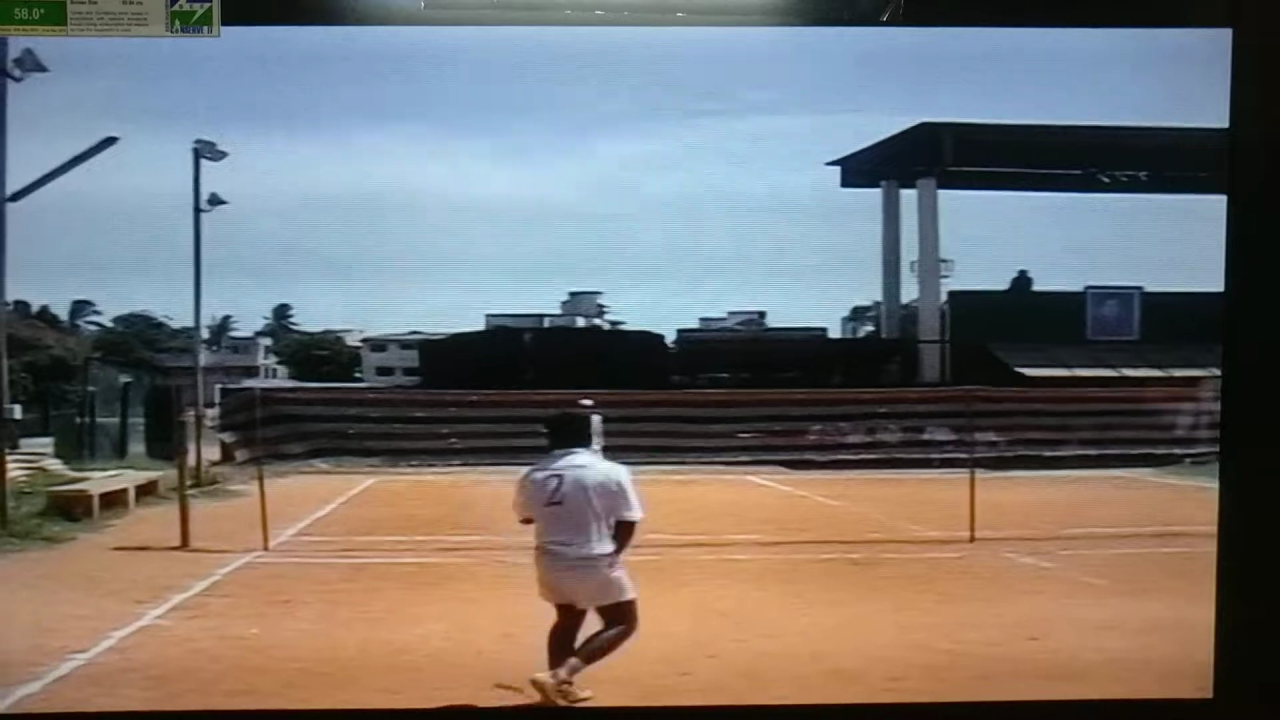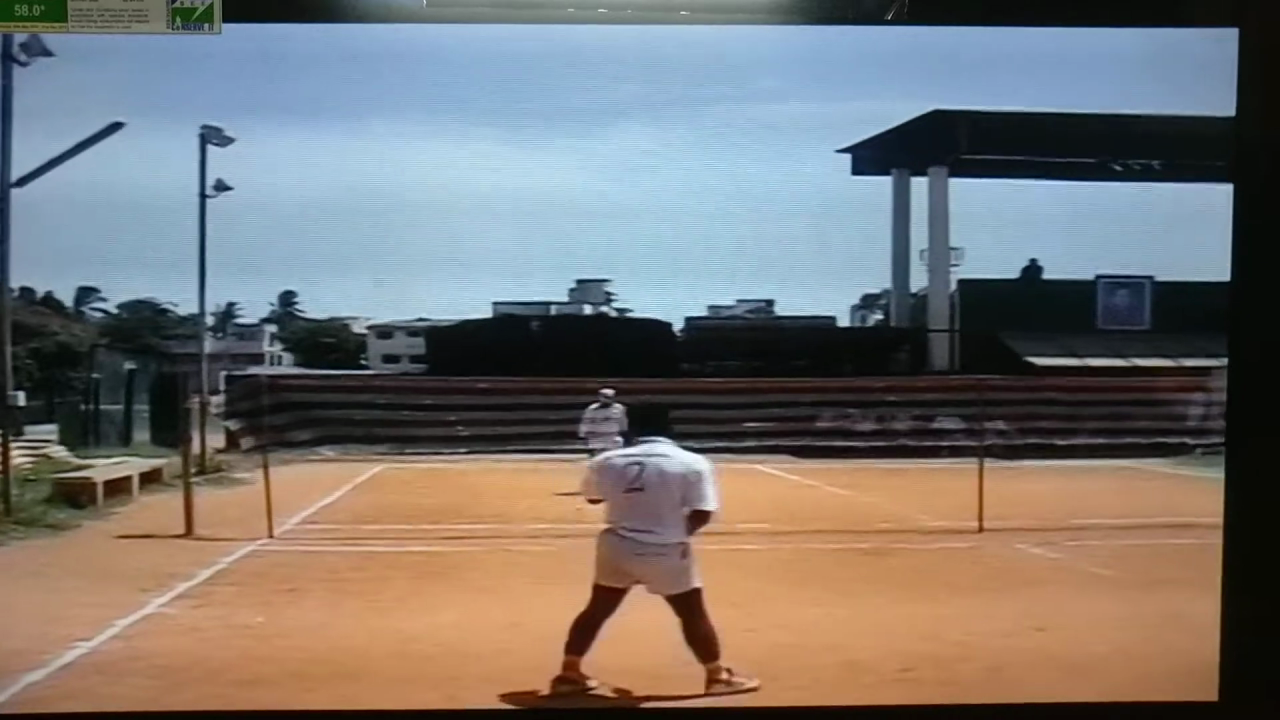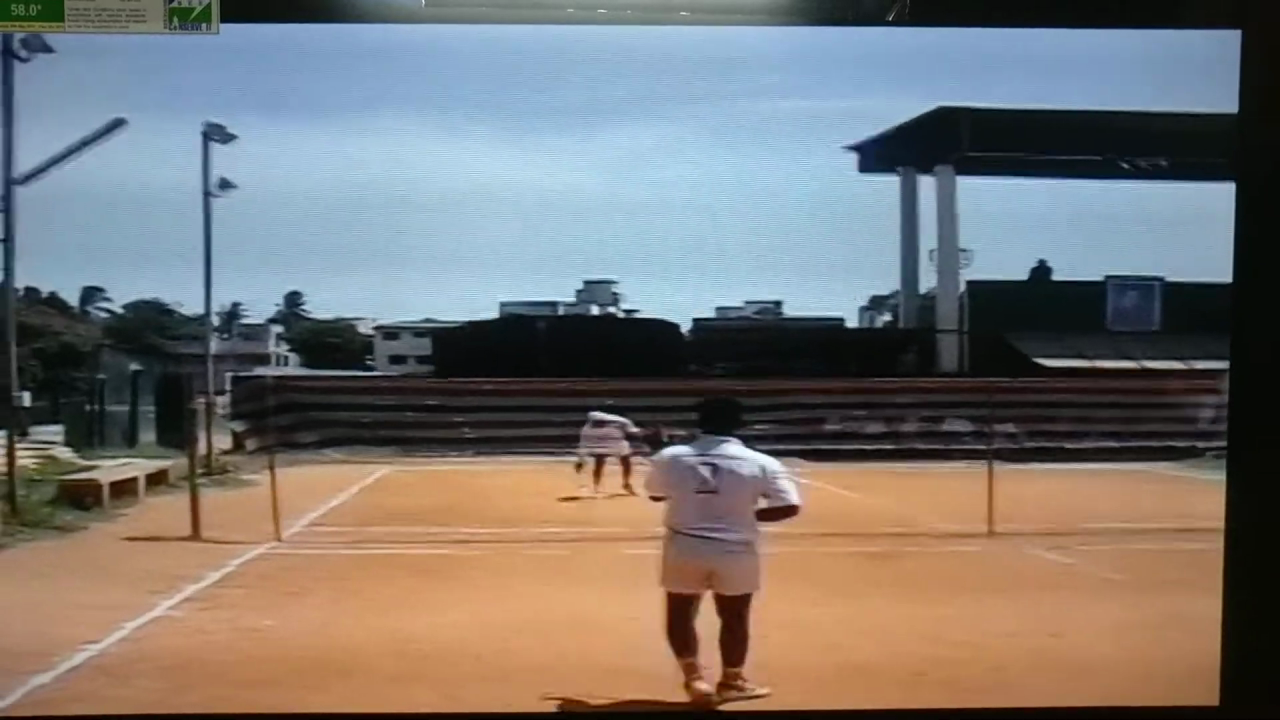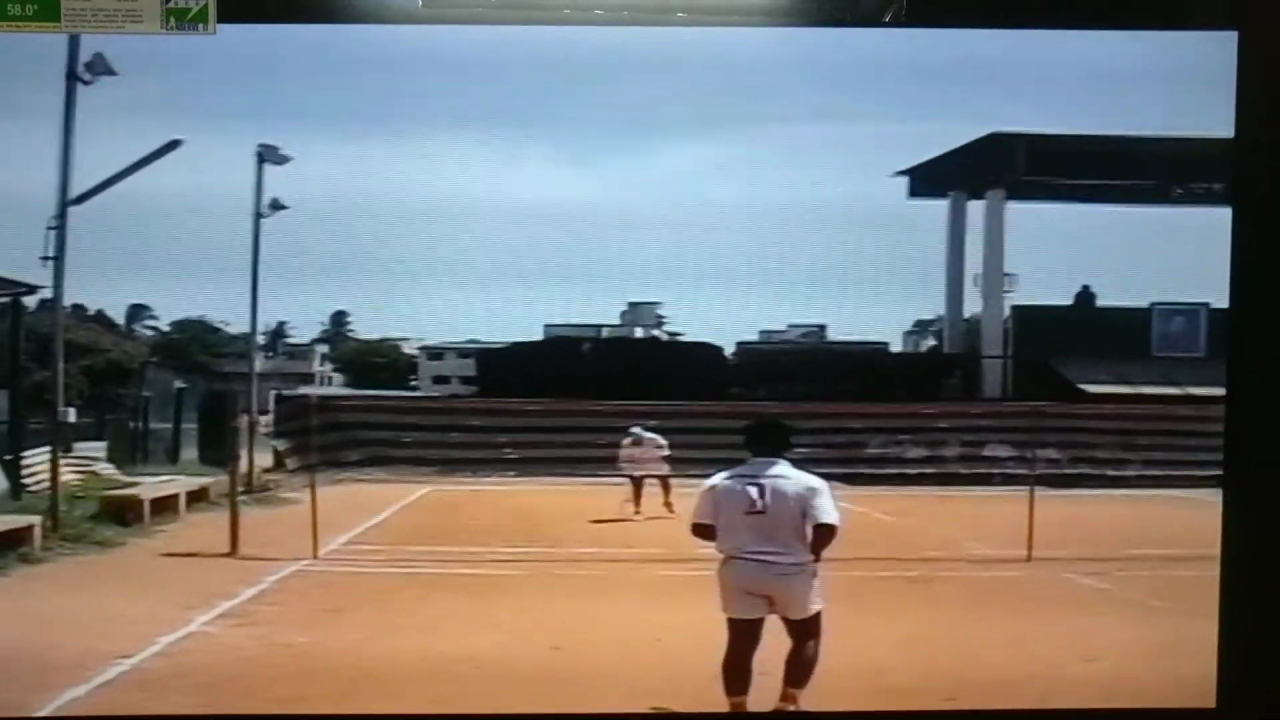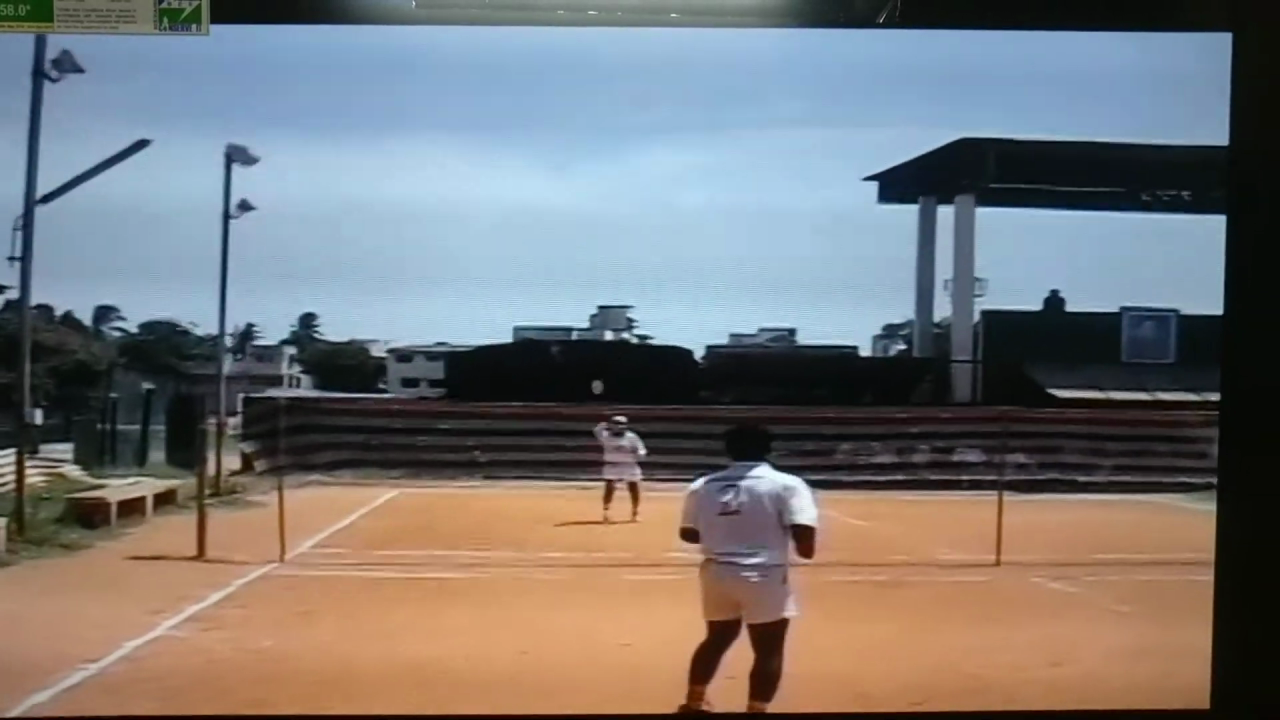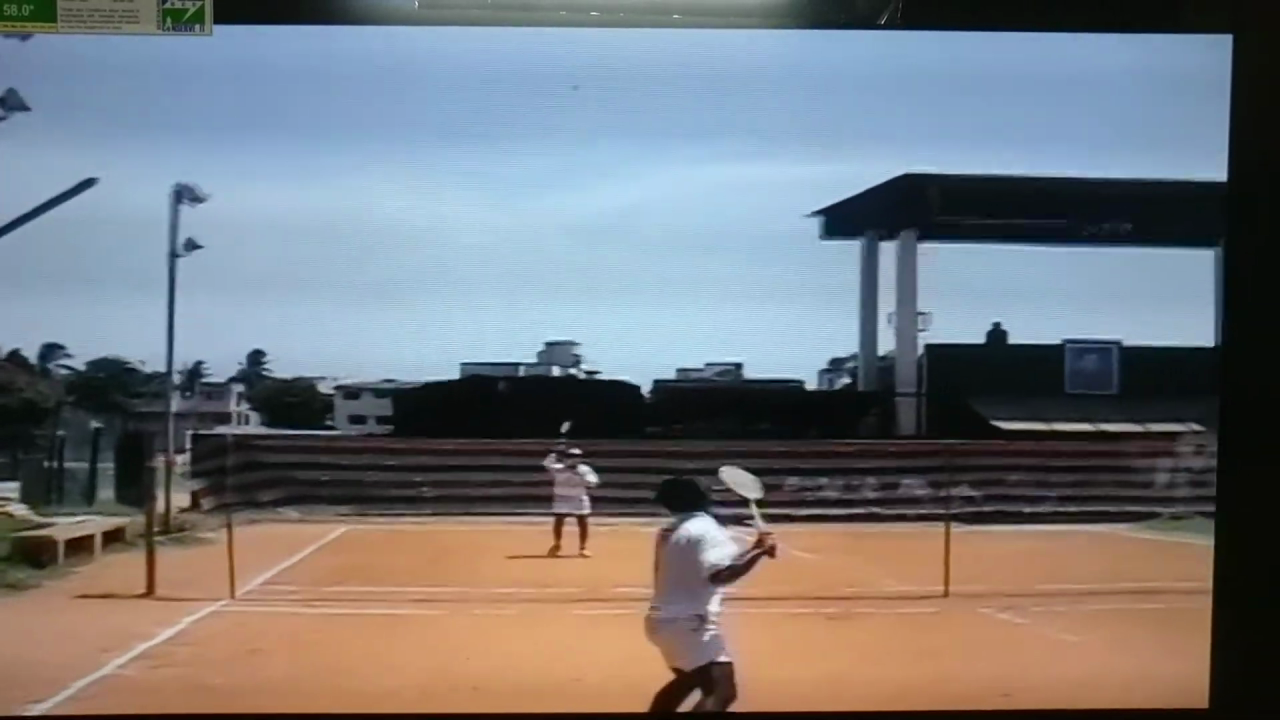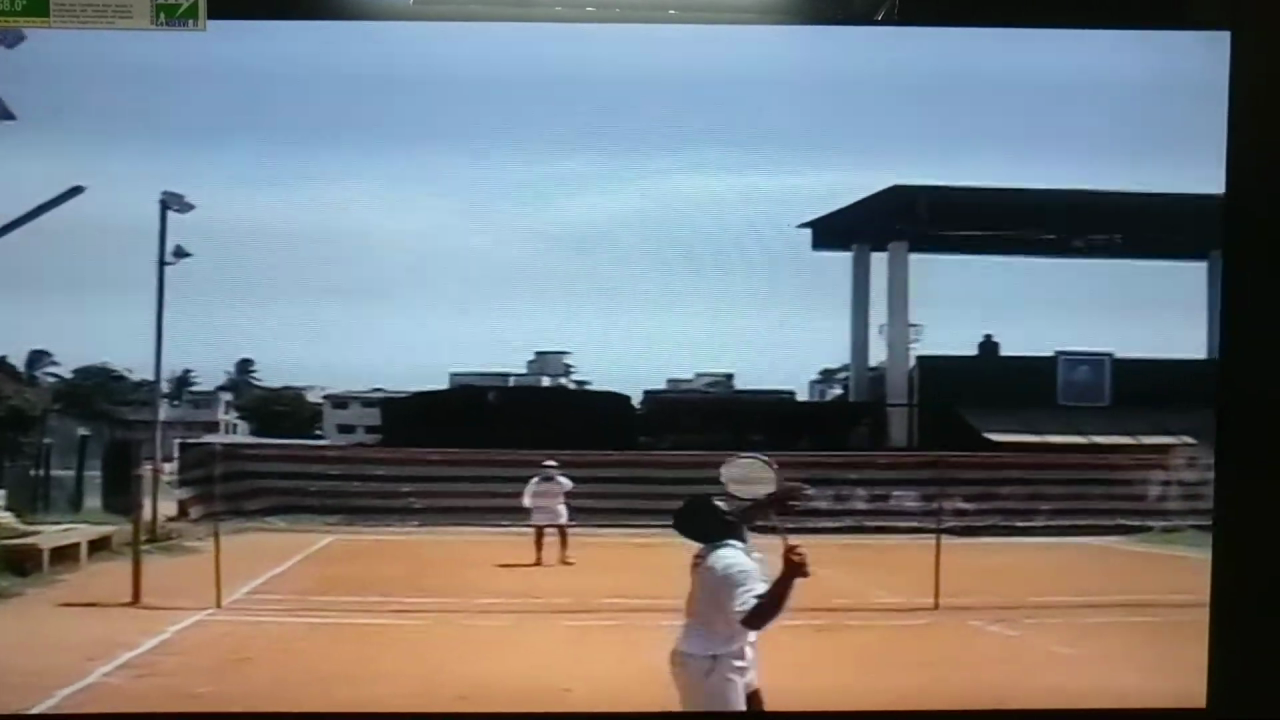
dt=0.4s
person 1, frame 1
left shoulder: (532, 476)
right shoulder: (612, 472)
left elbow: (526, 516)
right elbow: (626, 523)
right wrist: (613, 551)
left hip: (550, 560)
right hip: (595, 563)
left knee: (567, 620)
right knee: (621, 624)
left ankle: (561, 685)
right ankle: (559, 677)
person 1, frame 2
left shoulder: (608, 460)
right shoulder: (693, 463)
left elbow: (593, 496)
right elbow: (702, 514)
right wrist: (678, 534)
left hip: (614, 546)
right hip: (663, 552)
left knee: (597, 610)
right knee: (694, 614)
left ankle: (568, 674)
right ankle: (718, 676)
person 1, frame 3
left shoulder: (671, 456)
right shoulder: (761, 463)
left elbow: (656, 494)
right elbow: (790, 507)
right wrist: (748, 514)
left hip: (683, 545)
right hip: (735, 550)
left knee: (681, 616)
right knee: (734, 617)
left ankle: (694, 677)
right ankle: (732, 681)
person 1, frame 4
left shoulder: (719, 483)
right shoulder: (809, 483)
left elbow: (700, 528)
right elbow: (827, 528)
right wrist: (813, 552)
left hip: (739, 571)
right hip: (791, 572)
left knee: (740, 645)
right knee: (806, 639)
left ankle: (737, 708)
right ankle: (788, 704)
person 1, frame 5
left shoulder: (703, 486)
right shoulder: (787, 484)
left elbow: (688, 532)
right elbow: (803, 530)
right wrist: (805, 548)
left hip: (717, 572)
right hip: (764, 576)
left knee: (718, 639)
right knee: (768, 650)
left ankle: (694, 702)
right ankle: (756, 711)
person 1, frame 6
left shoulder: (670, 530)
right shoulder: (706, 531)
right elbow: (721, 574)
right wrist: (759, 550)
left hip: (663, 620)
right hip: (689, 623)
left knee: (689, 679)
right knee: (721, 693)
person 1, frame 7
left shoulder: (715, 551)
right shoulder: (734, 562)
left elbow: (740, 519)
right elbow: (754, 619)
left wrist: (769, 502)
right wrist: (789, 575)
left hip: (713, 658)
right hip: (712, 664)
